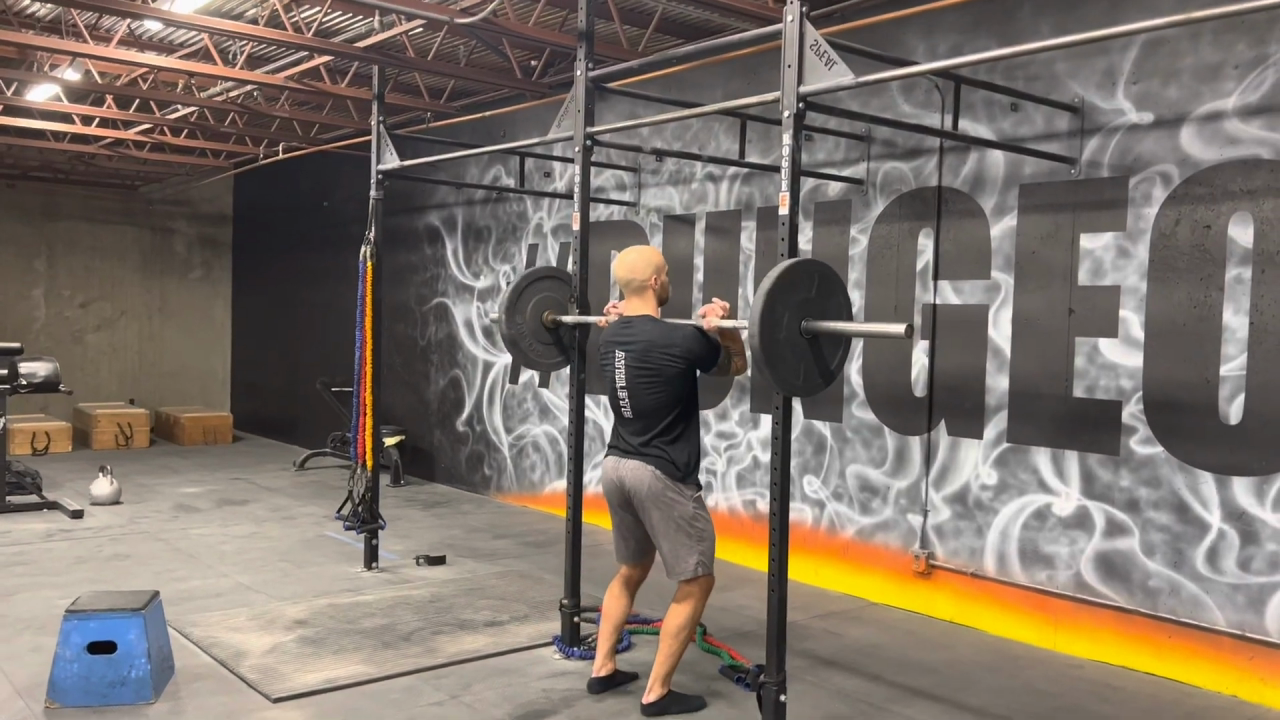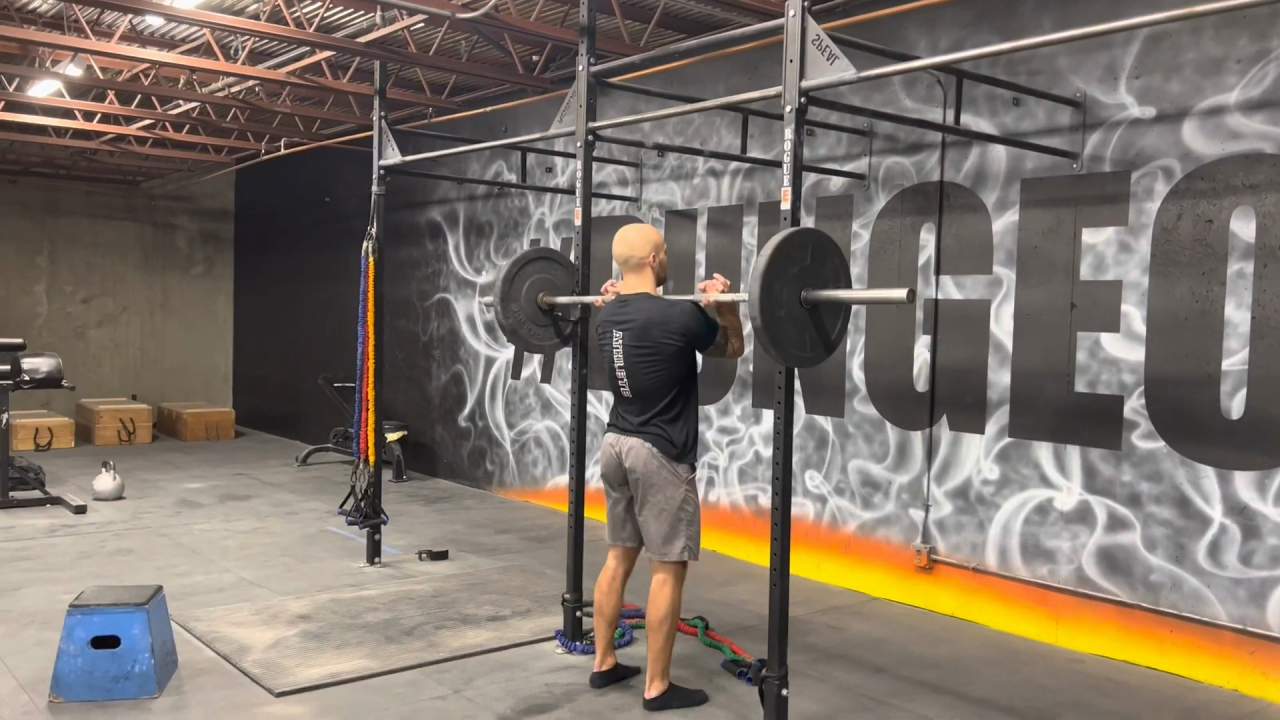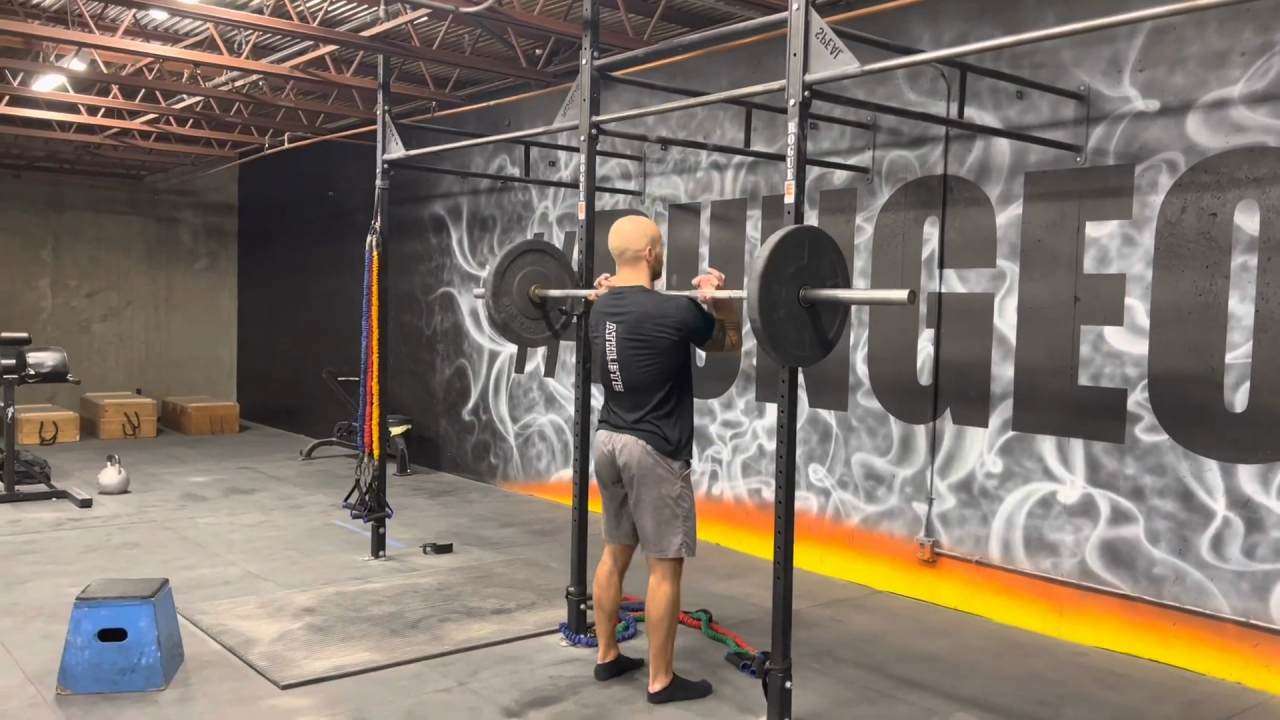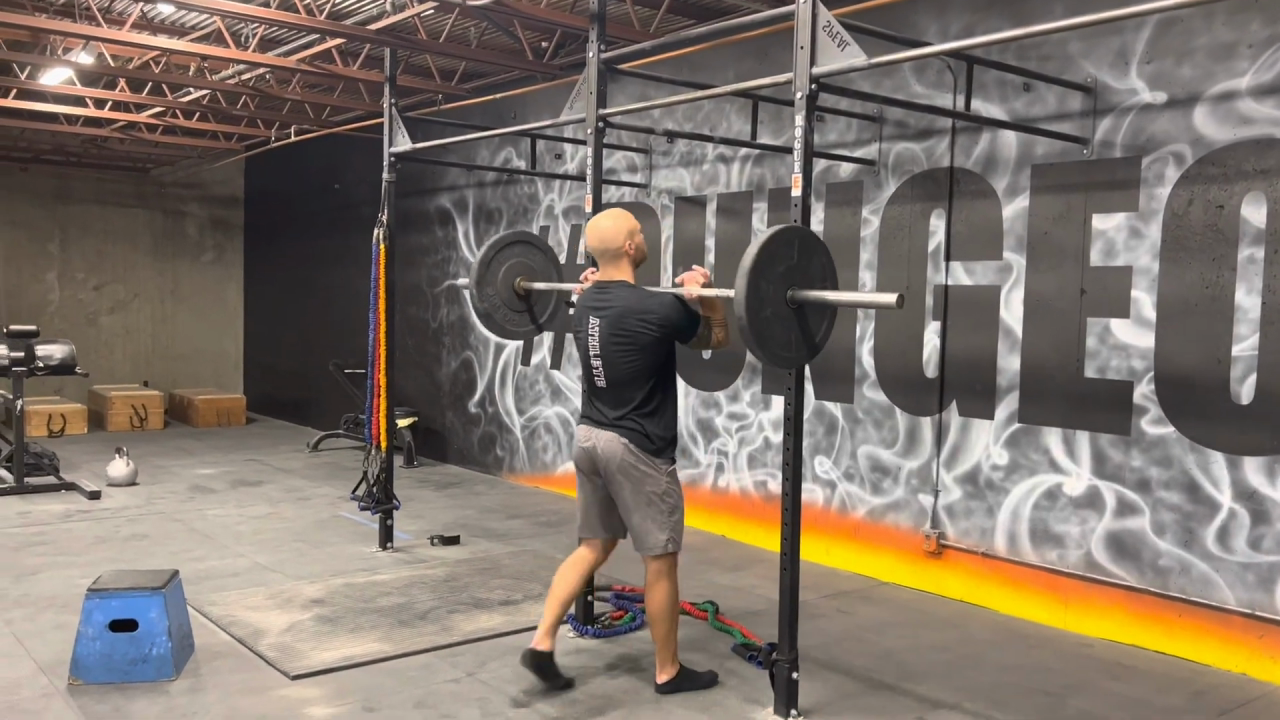
dt=0.3s
person 1, frame 1
left shoulder: (611, 336)
right shoulder: (680, 339)
right elbow: (736, 366)
right wrist: (722, 328)
left hip: (616, 467)
right hip: (662, 476)
left knee: (631, 571)
right knee: (695, 583)
left ankle: (603, 668)
person 1, frame 2
left shoulder: (607, 314)
right shoulder: (678, 315)
right elbow: (733, 347)
right wrist: (722, 304)
left hip: (615, 444)
right hip: (660, 454)
left knee: (619, 557)
right knee: (667, 569)
left ankle: (604, 664)
right ankle: (657, 687)
person 1, frame 3
left shoulder: (600, 308)
right shoulder: (673, 310)
right elbow: (730, 342)
right wrist: (718, 299)
left hip: (607, 440)
right hip: (653, 450)
left knee: (615, 553)
right knee: (665, 566)
left ankle: (607, 656)
right ankle: (661, 680)
person 1, frame 4
left shoulder: (586, 303)
right shoulder: (658, 308)
right elbow: (718, 338)
right wrist: (706, 297)
left hip: (590, 437)
right hip: (637, 448)
left knee: (592, 547)
right knee: (661, 561)
left ankle: (541, 645)
right ankle: (669, 672)
